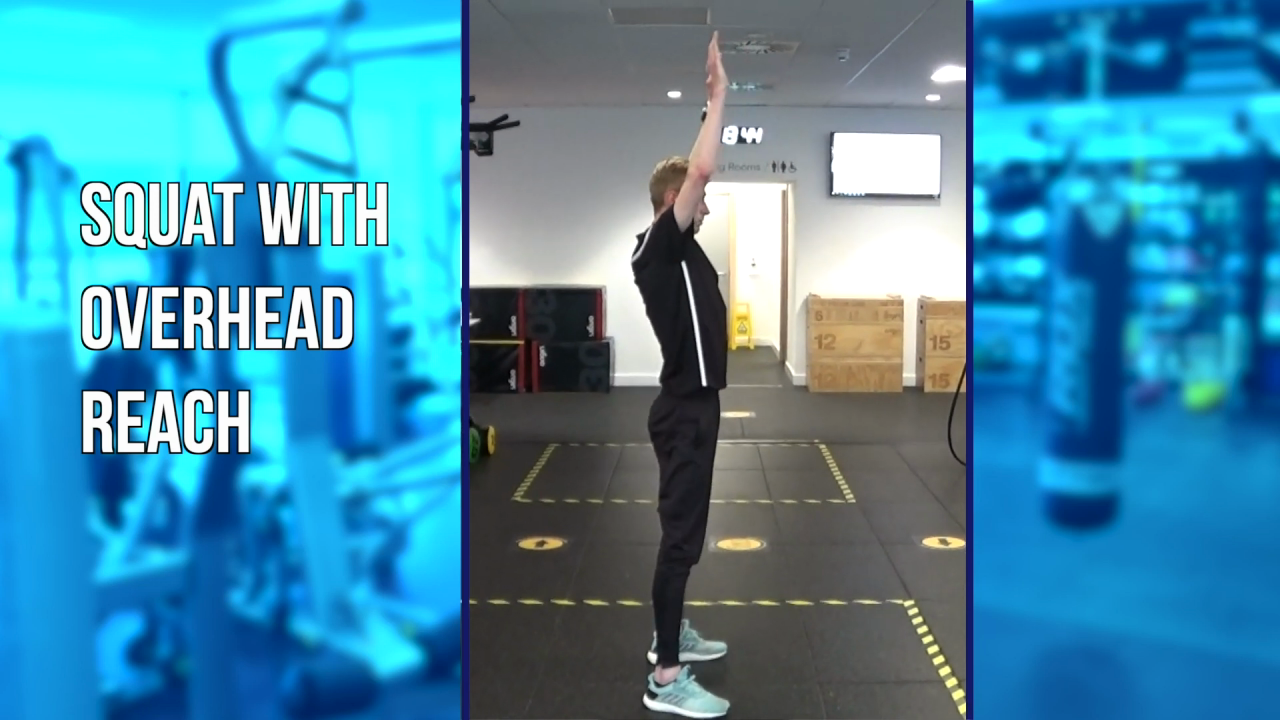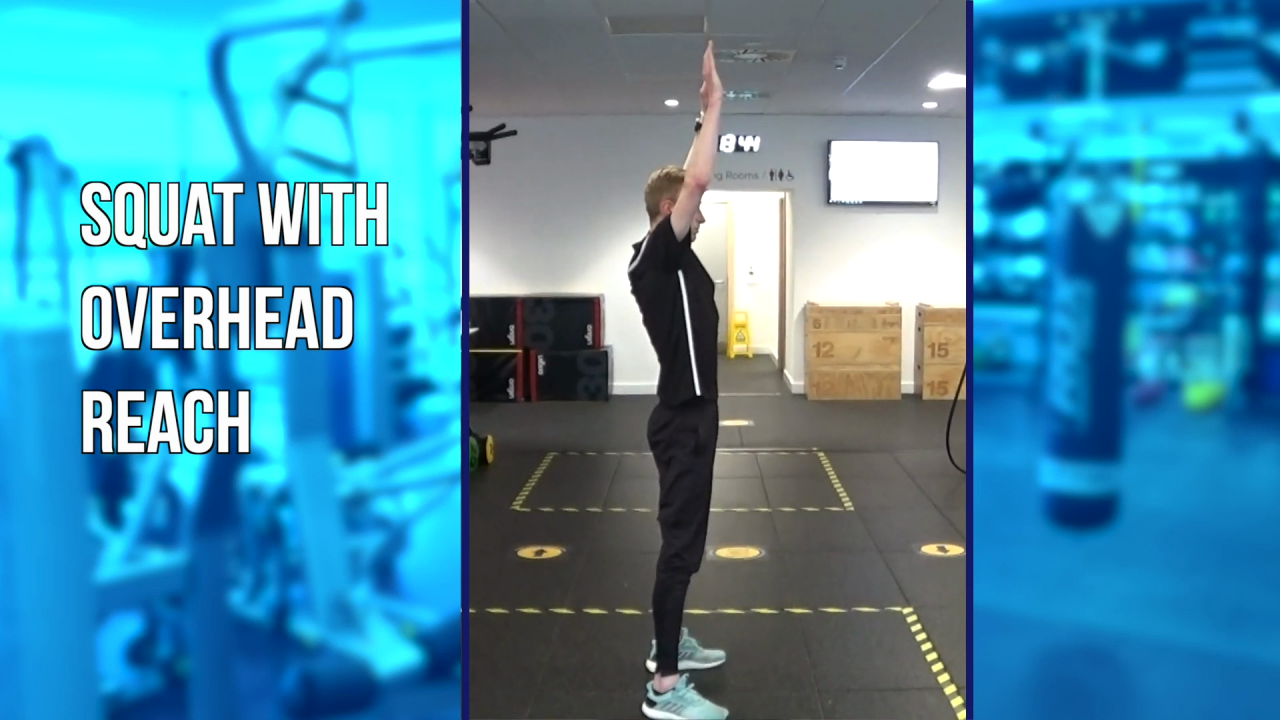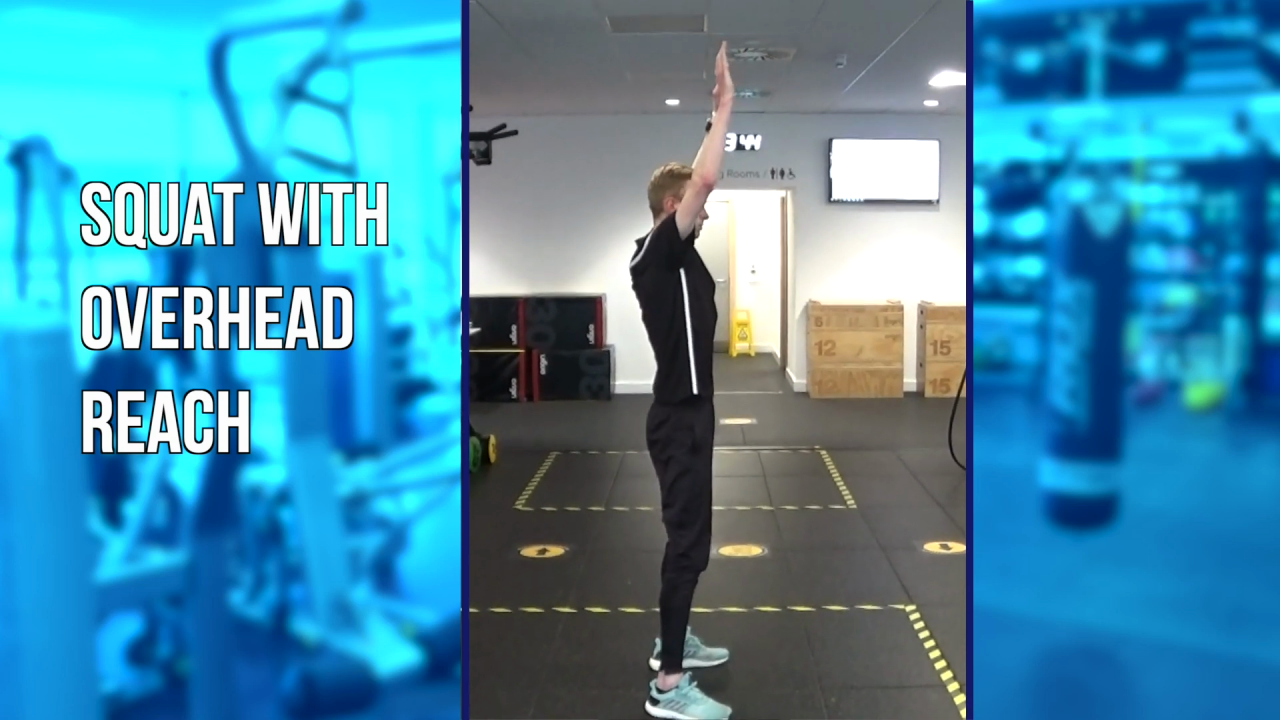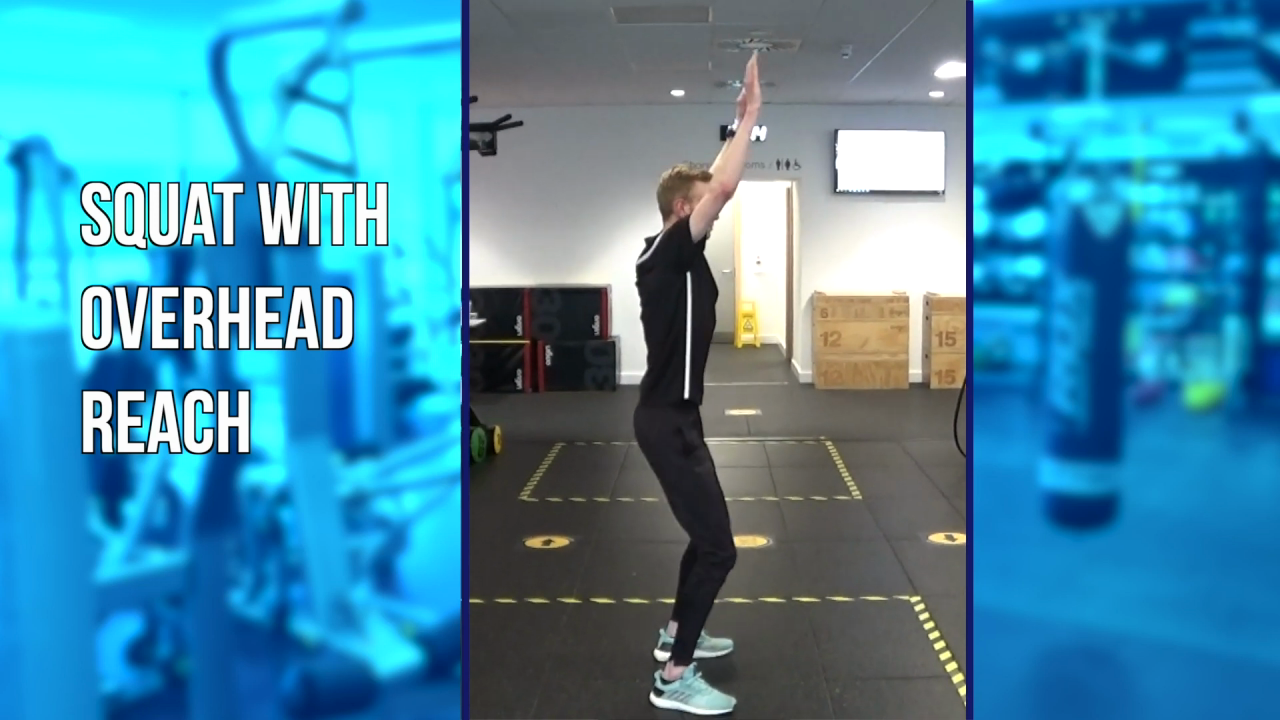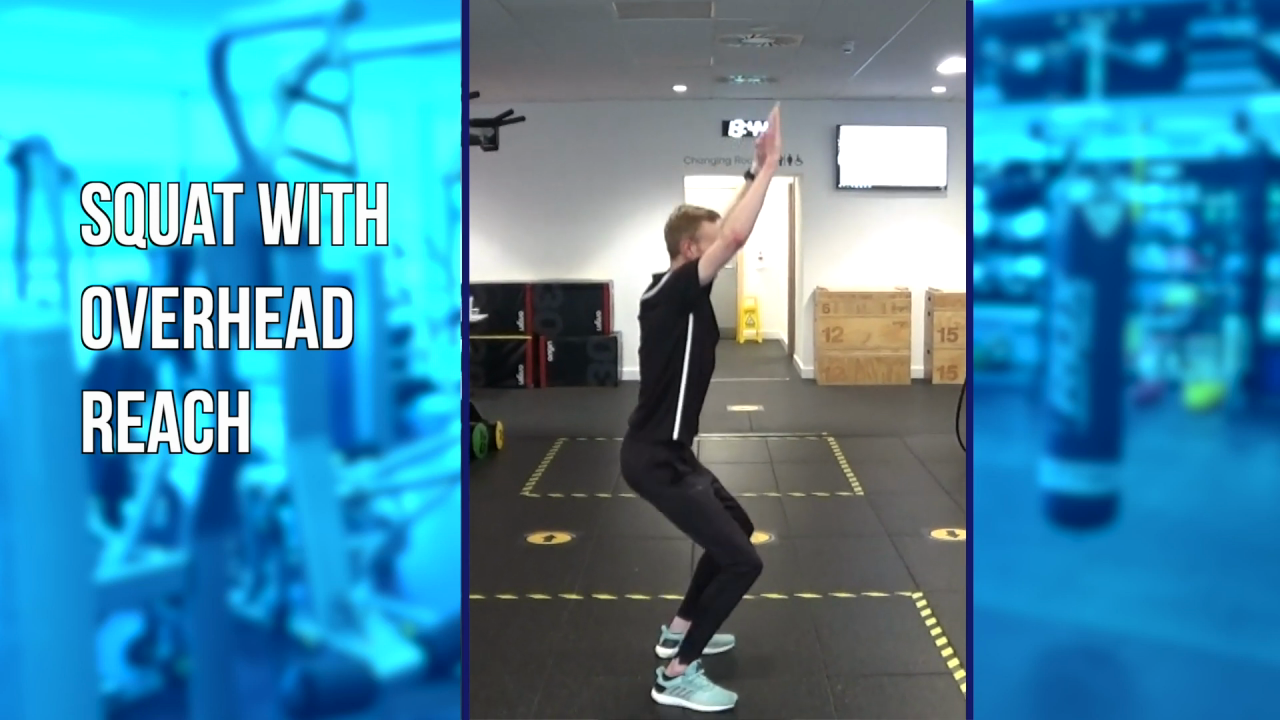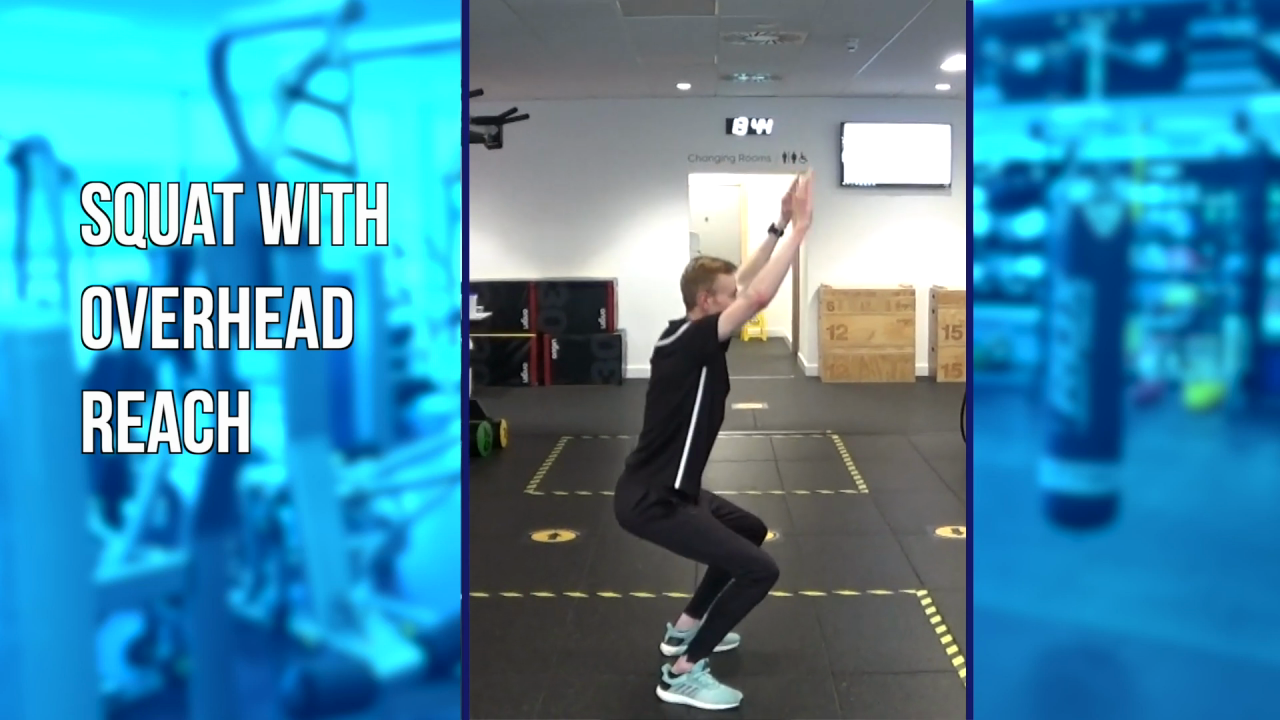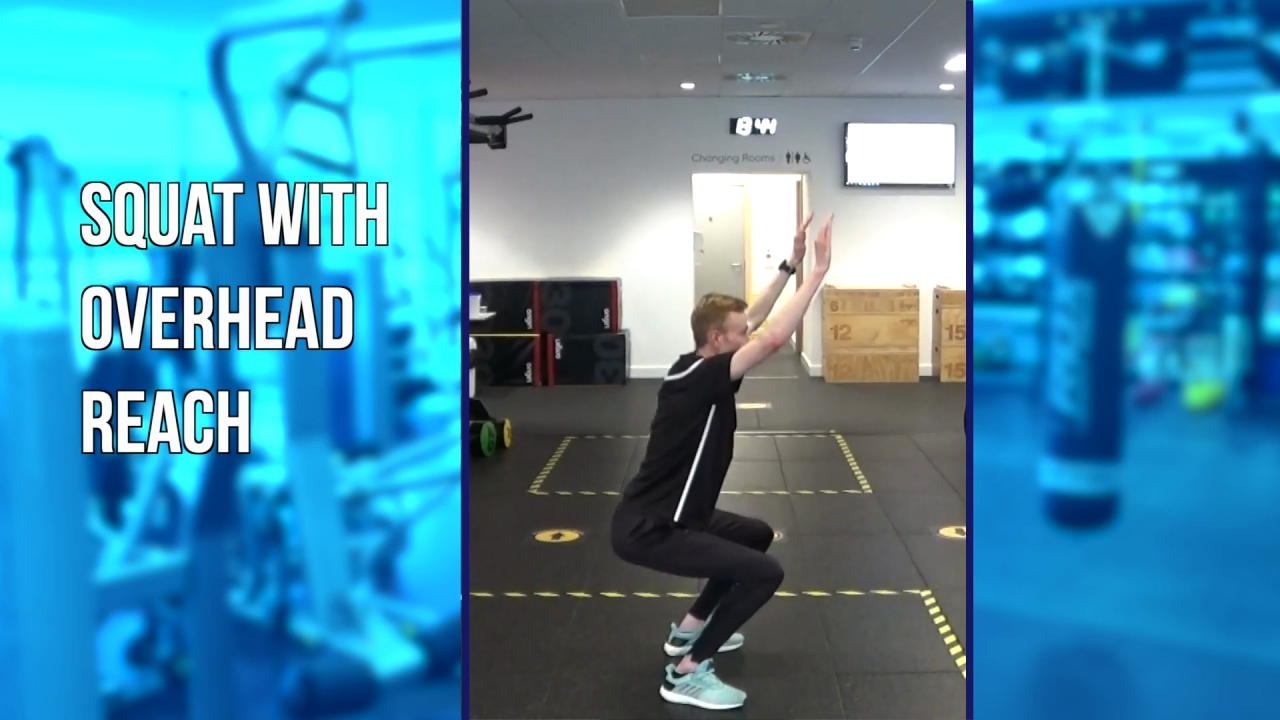
dt=0.3s
person 1, frame 1
left shoulder: (672, 248)
right shoulder: (661, 246)
left elbow: (695, 174)
right elbow: (700, 170)
left wrist: (715, 104)
right wrist: (717, 98)
left hip: (690, 405)
right hip: (685, 411)
left knee: (684, 533)
right knee: (681, 538)
left ankle: (670, 634)
person 1, frame 2
left shoulder: (669, 258)
right shoulder: (656, 255)
left elbow: (691, 182)
right elbow: (697, 180)
left wrist: (710, 116)
right wrist: (711, 109)
left hip: (689, 414)
right hip: (683, 419)
left knee: (684, 541)
right knee: (681, 546)
left ankle: (670, 642)
person 1, frame 3
left shoulder: (666, 254)
right shoulder: (659, 252)
left elbow: (698, 180)
right elbow: (705, 180)
left wrist: (716, 118)
right wrist: (725, 111)
left hip: (683, 411)
right hip: (680, 417)
left knee: (688, 539)
right knee: (689, 546)
left ankle: (672, 641)
person 1, frame 4
left shoulder: (667, 253)
right shoulder: (670, 252)
left elbow: (713, 185)
right elbow: (723, 188)
left wrist: (737, 125)
right wrist: (748, 118)
left hip: (673, 414)
right hip: (669, 419)
left knee: (707, 535)
right knee: (716, 547)
left ankle: (678, 631)
person 1, frame 5
left shoulder: (675, 290)
right shoulder: (675, 290)
left elbow: (727, 230)
right elbow: (736, 235)
left wrist: (755, 170)
right wrist: (769, 167)
left hip: (667, 451)
right hip: (656, 460)
left knee: (736, 528)
right knee: (741, 561)
left ankle: (680, 628)
right ankle: (677, 674)
person 1, frame 6
left shoulder: (687, 335)
right shoulder: (692, 341)
left elbow: (747, 284)
right elbow: (759, 296)
left wrist: (779, 227)
right wrist: (799, 228)
left hip: (667, 487)
right hip: (651, 500)
left knee: (751, 531)
right knee: (759, 569)
left ankle: (686, 626)
right ankle: (683, 671)
person 1, frame 7
left shoulder: (697, 369)
right shoulder: (702, 380)
left elbow: (756, 319)
right elbow: (774, 339)
left wrist: (791, 264)
right wrist: (818, 272)
left hip: (660, 518)
right hip: (646, 532)
left knee: (757, 536)
right knee: (764, 572)
left ankle: (689, 627)
right ankle: (686, 672)
